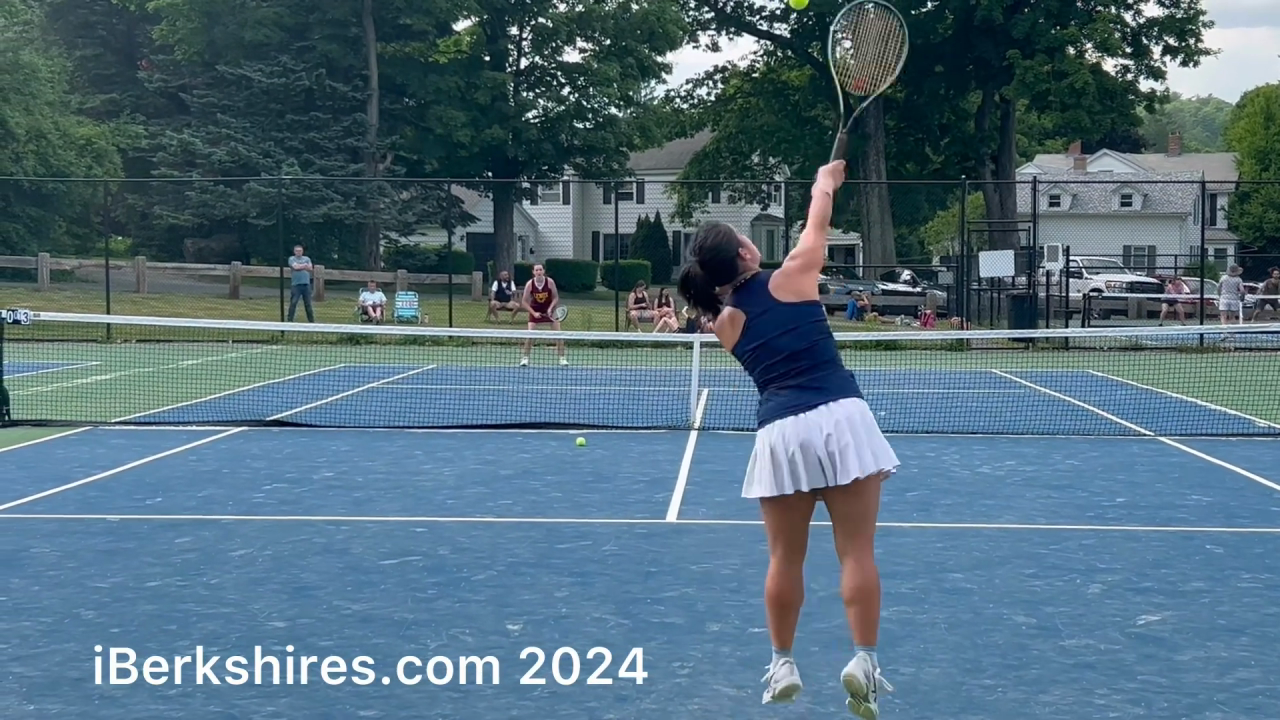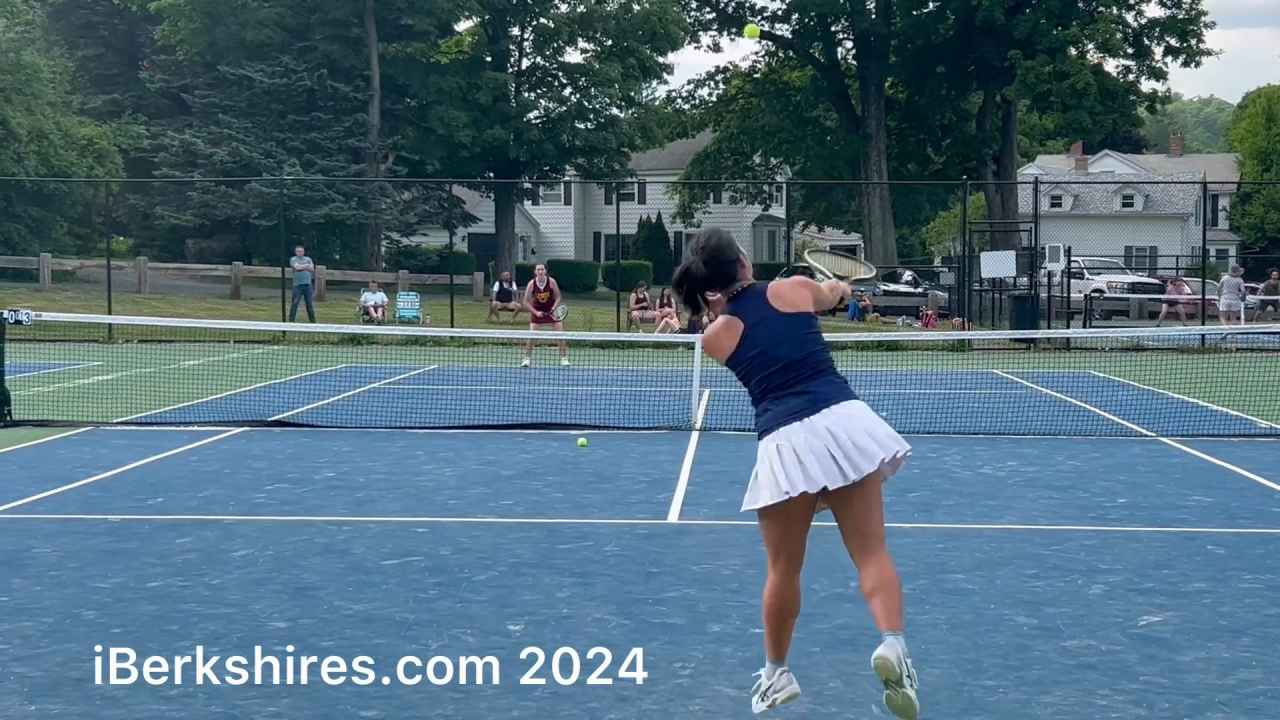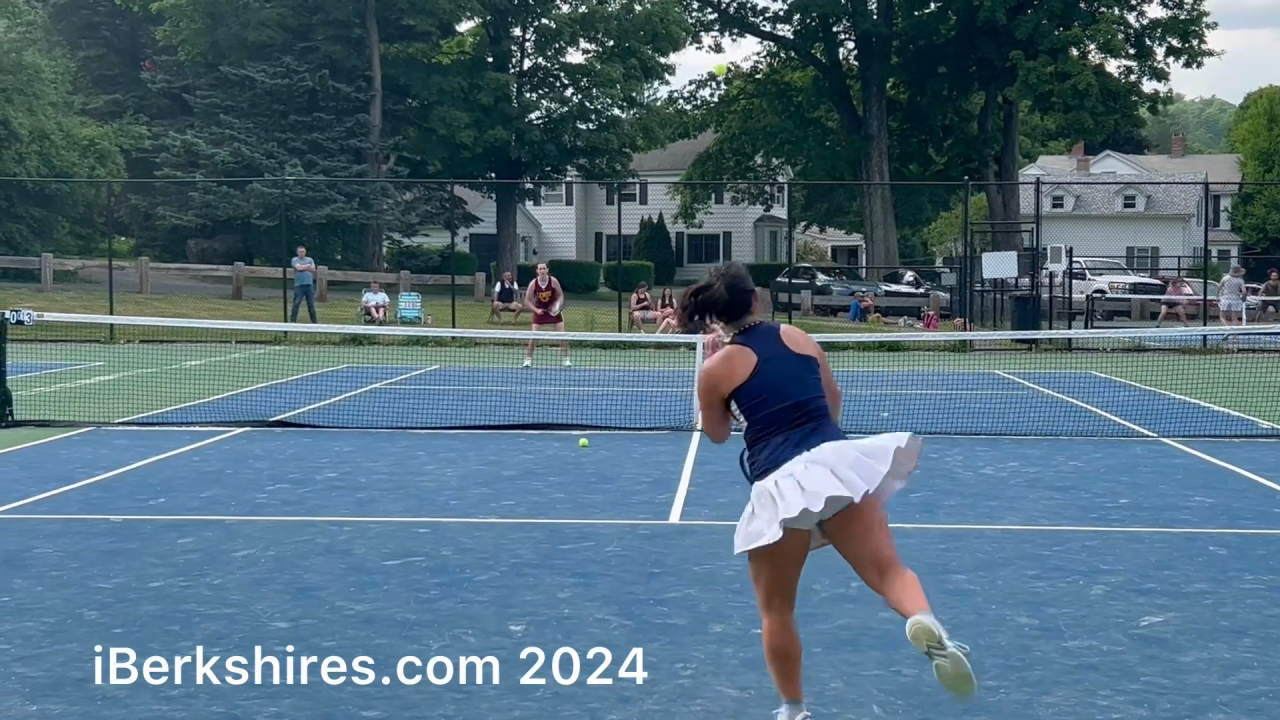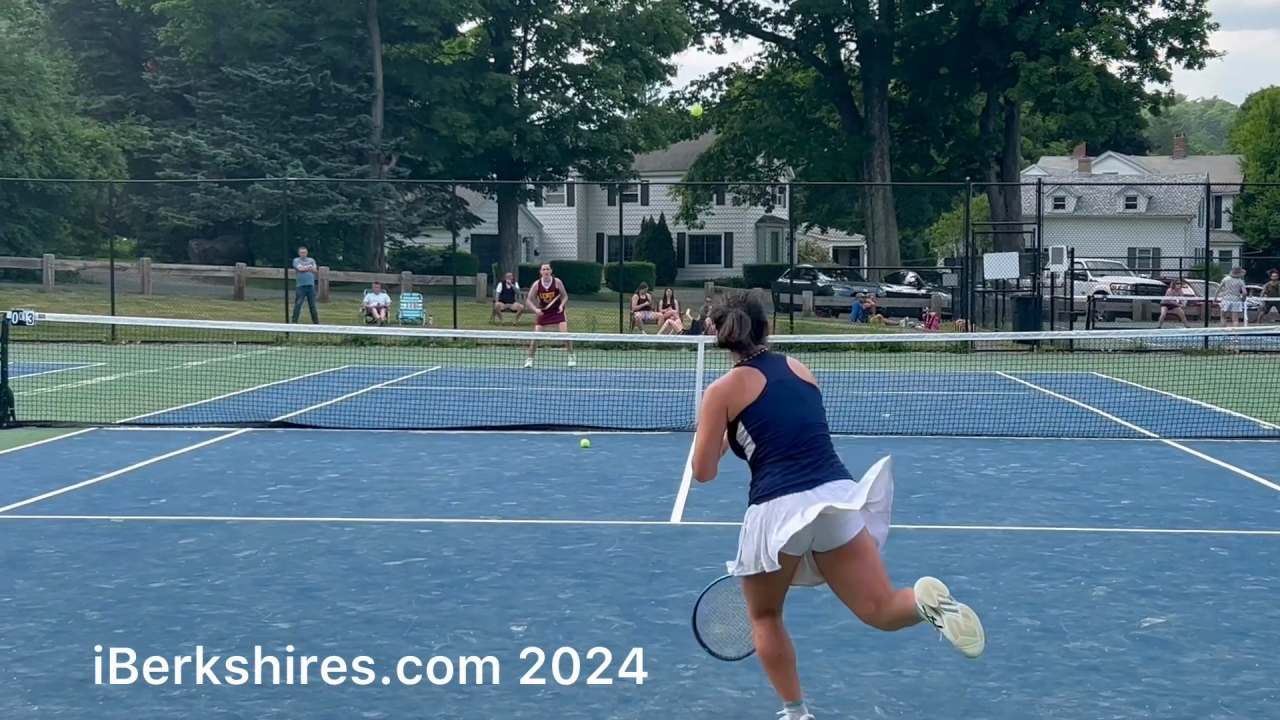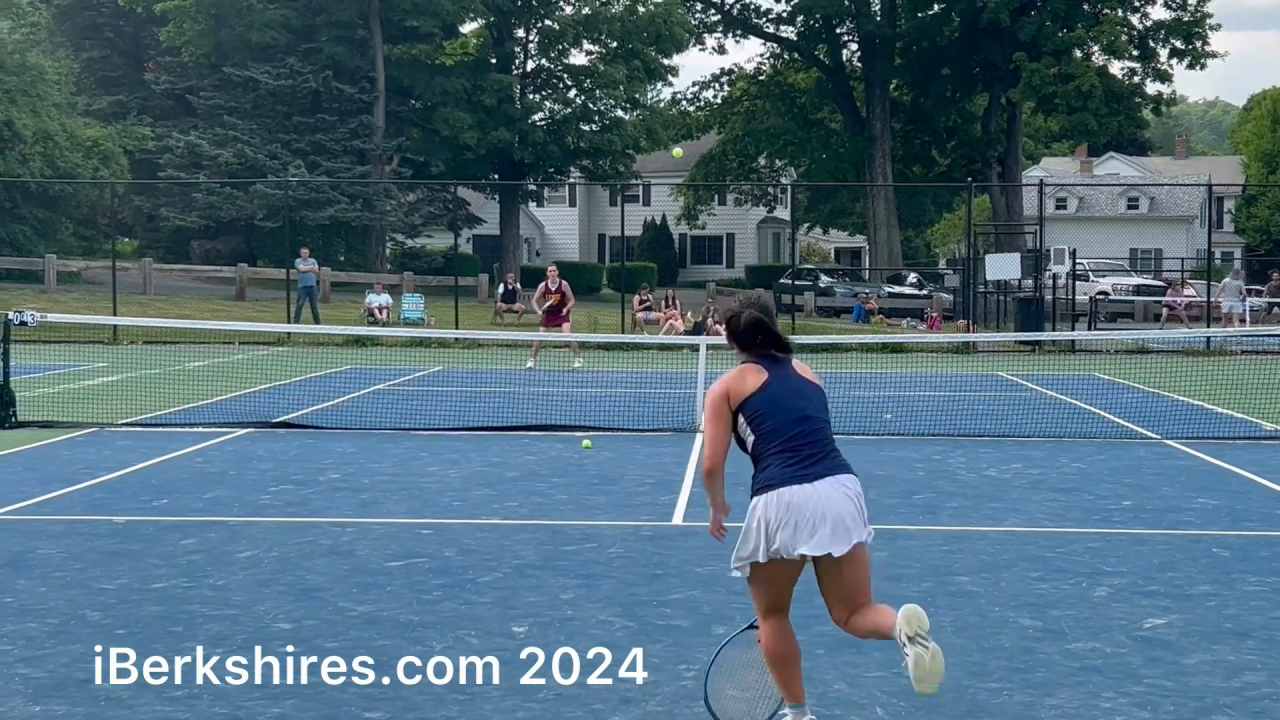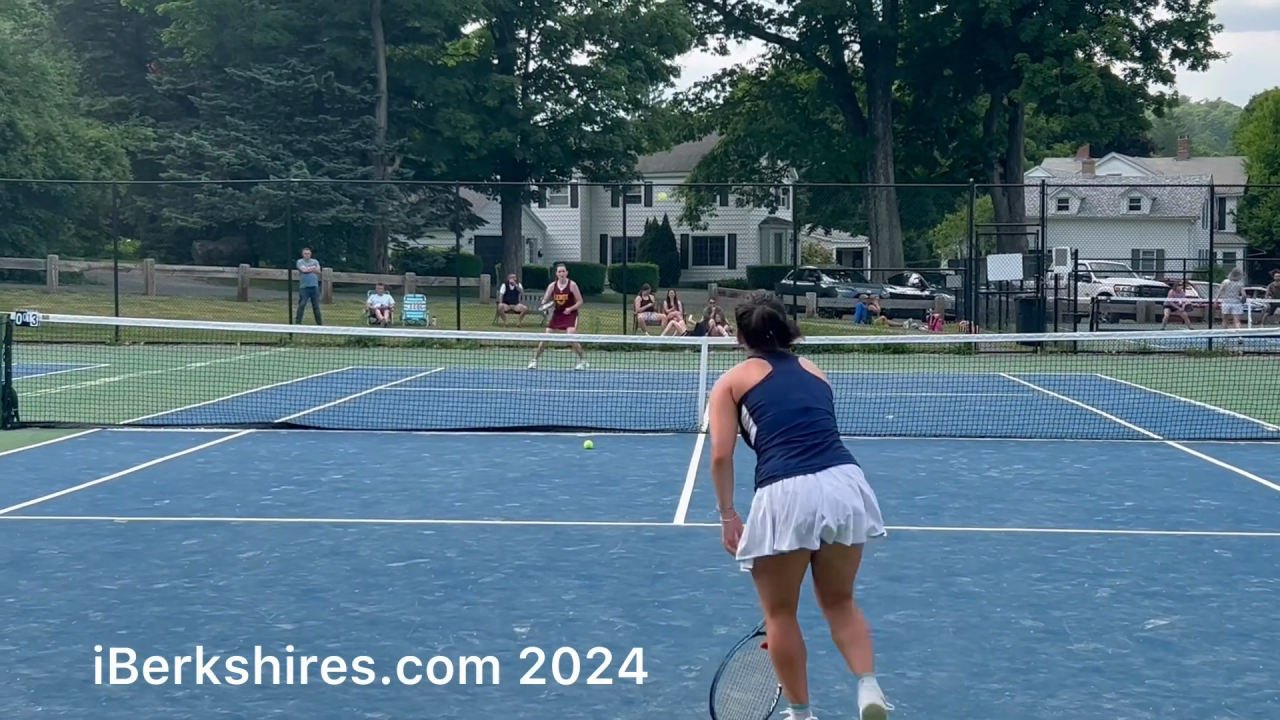
dt=0.1s
person 1, frame 1
left shoulder: (726, 323)
right shoulder: (792, 276)
right elbow: (819, 222)
right wrist: (825, 182)
left hip: (780, 436)
right hip: (838, 421)
left knee: (785, 559)
right knee: (857, 553)
left ankle: (783, 664)
right ankle: (864, 660)
person 1, frame 2
left shoulder: (715, 334)
right shoulder: (793, 290)
right elbow: (836, 292)
right wrist: (829, 282)
left hip: (786, 445)
right hip: (842, 427)
left knee: (784, 572)
right knee: (871, 553)
left ankle: (779, 674)
right ankle: (892, 648)
person 1, frame 3
left shoulder: (716, 368)
right shoulder: (800, 338)
left elbow: (717, 434)
left hip: (779, 485)
right hip: (837, 462)
left knee: (775, 609)
right knee: (888, 572)
right ankle: (926, 625)
person 1, frame 4
left shoulder: (723, 391)
right shoulder: (800, 369)
left elbow: (703, 471)
left wrist: (716, 434)
left hip: (778, 511)
right hip: (838, 494)
left knee: (764, 618)
right knee: (883, 608)
right ankle: (927, 601)
person 1, frame 5
left shoulder: (726, 386)
right shoulder: (805, 372)
left elbow: (712, 464)
left wrist: (717, 509)
left hip: (779, 503)
right hip: (837, 490)
left knee: (772, 615)
right knee: (855, 614)
right ankle: (906, 625)
person 1, frame 6
left shoulder: (732, 381)
right shoulder: (812, 371)
left elbow: (721, 456)
left wrist: (728, 513)
left hip: (785, 495)
right hip: (844, 483)
left knee: (779, 612)
right knee: (840, 603)
